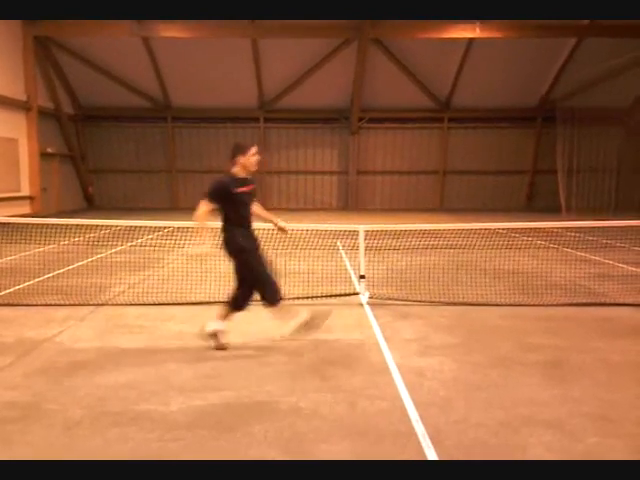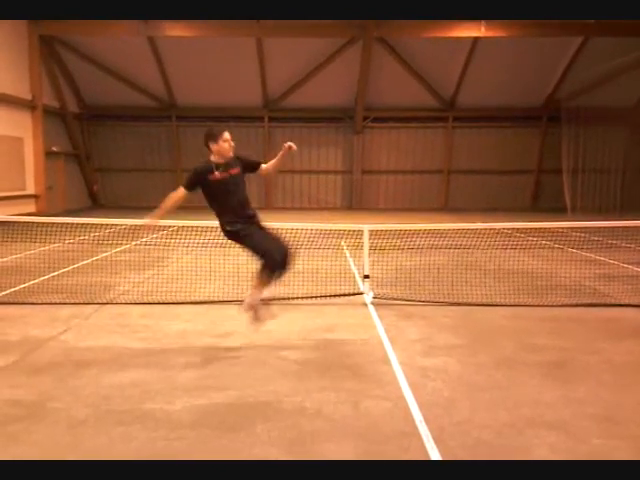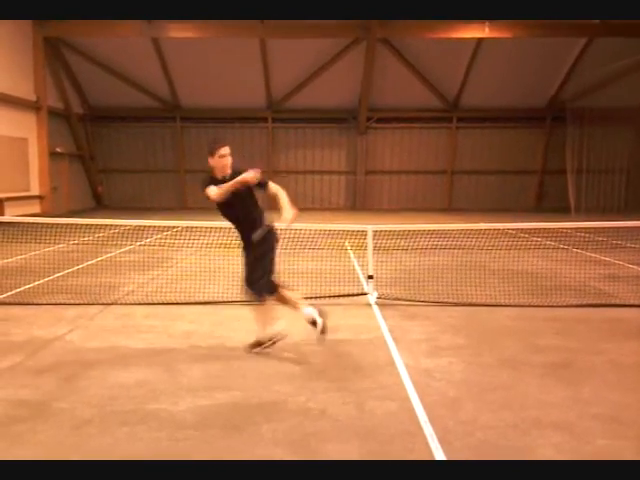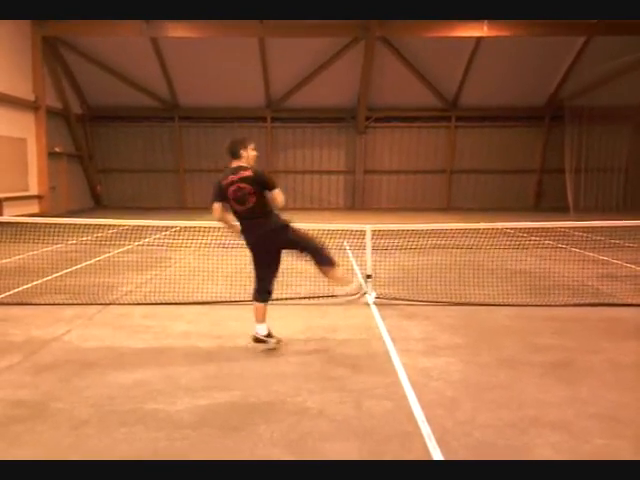
dt=0.4s
person 1, frame 1
left shoulder: (248, 182)
right shoulder: (224, 184)
right elbow: (202, 211)
left wrist: (276, 221)
left hip: (246, 240)
right hip: (238, 241)
left knee: (246, 289)
right knee: (266, 282)
left ankle: (215, 326)
person 1, frame 2
left shoulder: (237, 161)
right shoulder: (202, 171)
left elbow: (266, 168)
right elbow: (178, 194)
left wrist: (284, 152)
right wrist: (155, 216)
left hip: (249, 220)
right hip: (233, 226)
left knee: (282, 253)
right knee: (274, 257)
left ankle: (255, 296)
right ankle: (254, 297)
person 1, frame 3
left shoulder: (249, 176)
right shoulder: (210, 182)
left elbow: (277, 190)
right elbow: (217, 196)
left wrist: (287, 209)
right wrist: (239, 180)
left hip: (260, 233)
right hip: (250, 235)
left knee: (257, 281)
right knee: (266, 285)
left ankle: (269, 333)
right ankle: (311, 313)
person 1, frame 4
left shoulder: (222, 182)
right shoulder: (257, 174)
left elbow: (217, 214)
right elbow: (279, 201)
left wrist: (235, 225)
left hip: (256, 236)
right hip: (275, 229)
left knee: (264, 283)
right knee: (319, 251)
left ankle: (261, 331)
right ankle: (347, 285)
